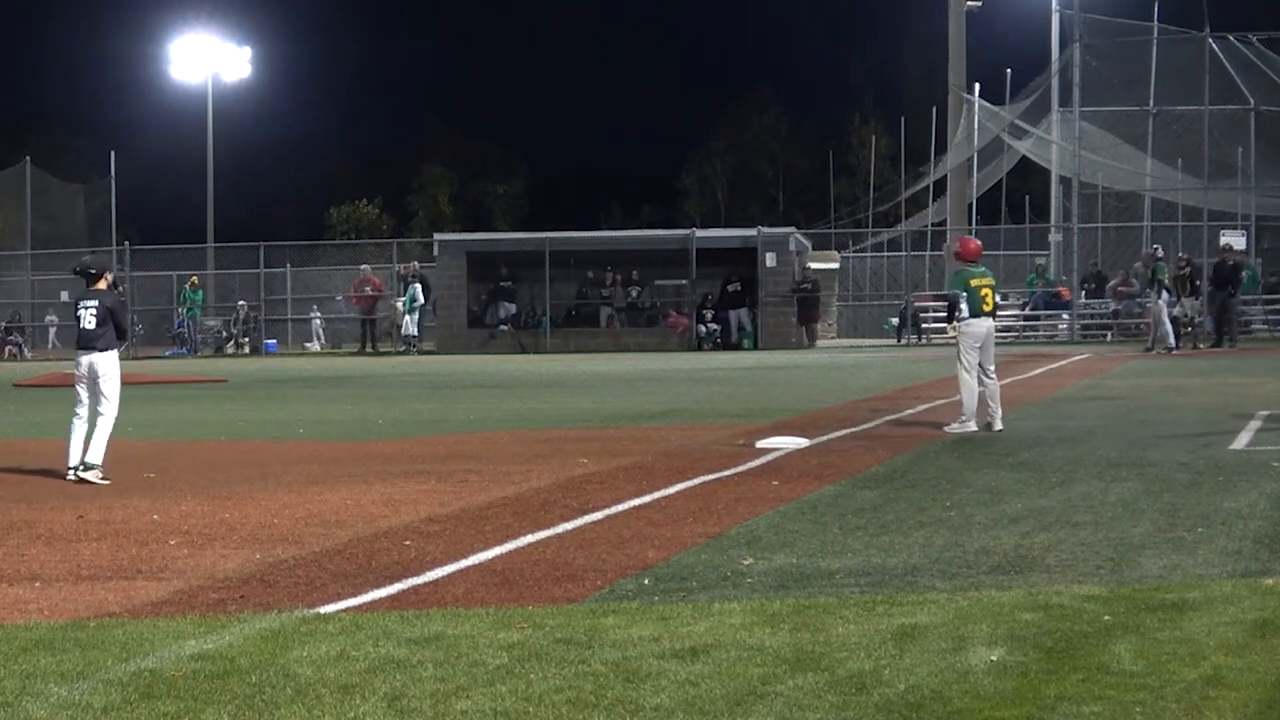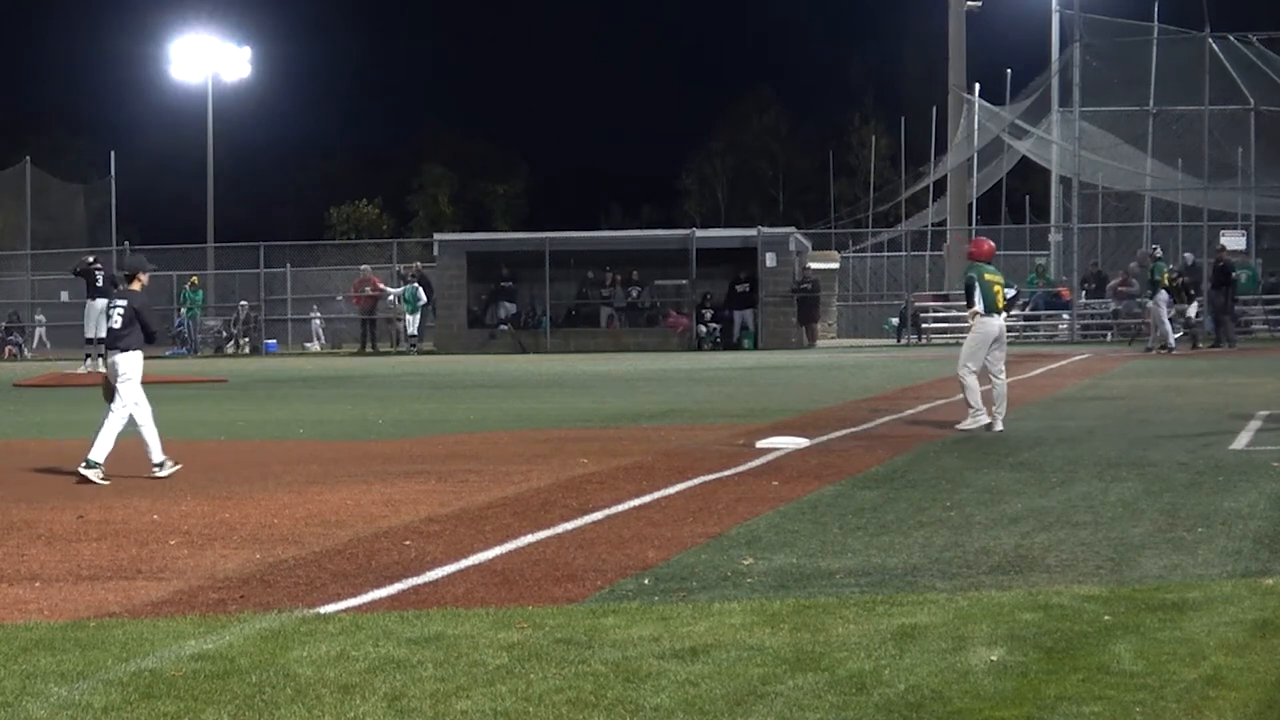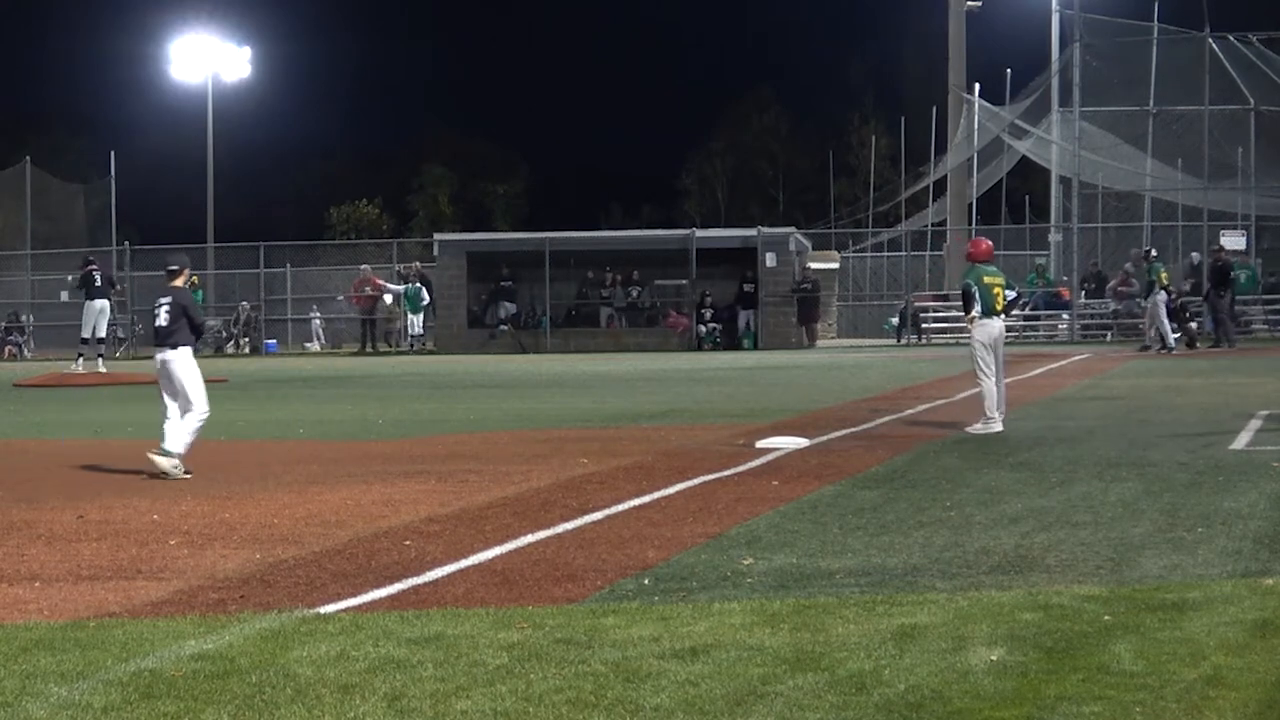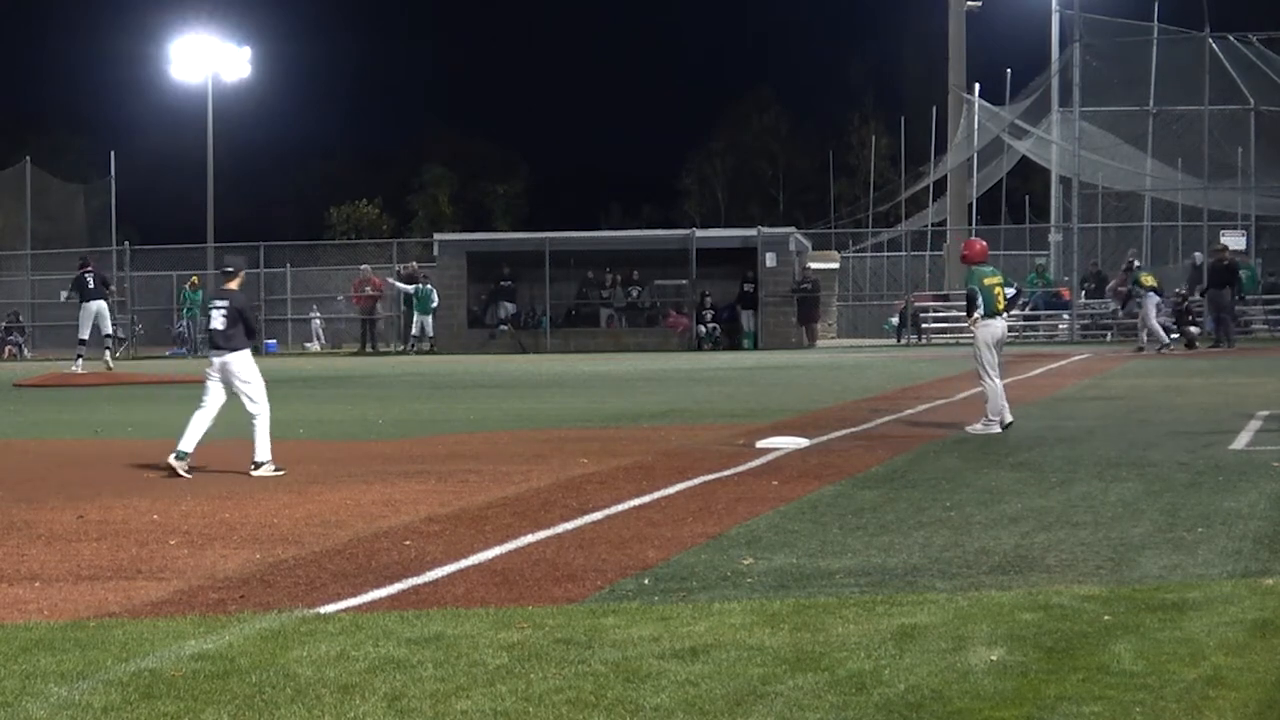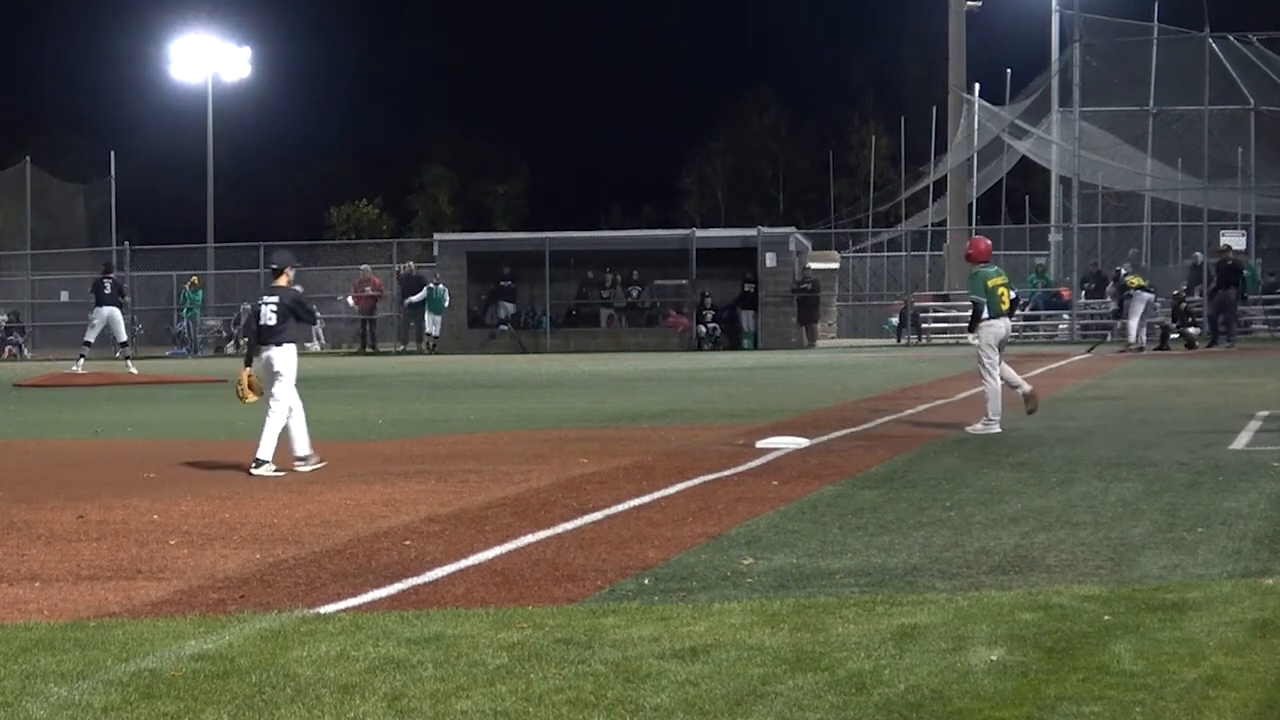
dt=0.4s
person 1, frame 1
left shoulder: (80, 300)
right shoulder: (111, 298)
left elbow: (83, 328)
right elbow: (124, 332)
left hip: (82, 357)
right hip: (105, 358)
left knee: (81, 414)
right knee: (107, 413)
left ankle: (73, 467)
right ankle: (91, 466)
person 1, frame 2
left shoulder: (115, 299)
right shoulder: (139, 300)
left elbow: (115, 332)
right elbow: (151, 335)
left wrist: (109, 373)
right wrist: (142, 339)
left hip: (113, 356)
right hip: (130, 358)
left knee: (143, 410)
right knee: (118, 413)
left ankle: (158, 462)
right ankle: (92, 463)
person 1, frame 3
left shoulder: (159, 299)
right shoulder: (184, 295)
left elbow: (160, 332)
right elbow: (199, 327)
right wrist: (191, 339)
left hip: (160, 355)
right hip: (181, 355)
left knee: (173, 412)
right knee: (200, 409)
left ankle: (171, 464)
right ankle: (168, 453)
person 1, frame 4
left shoulder: (213, 300)
right shoulder: (240, 300)
left elbow: (212, 331)
right elbow: (253, 333)
left hip: (216, 358)
right hip: (238, 358)
left knee: (207, 409)
right knee: (260, 410)
left ankle: (181, 454)
right ankle: (262, 462)
person 1, frame 5
left shoulder: (262, 297)
right shoulder: (291, 295)
left elbow: (252, 332)
right elbow: (312, 318)
left wrist: (248, 364)
left hip: (265, 354)
right hip: (284, 353)
left knee: (293, 405)
right knee: (278, 407)
left ankle: (304, 456)
right ankle: (261, 461)
person 2, frame 1
left shoulder: (961, 274)
right shoulder: (988, 274)
left elbow: (954, 299)
right elbow: (995, 303)
left wrist: (951, 321)
left hip: (970, 326)
right hip: (988, 324)
left knee: (967, 375)
right knee: (989, 373)
left ankle: (968, 421)
right ankle: (996, 419)
person 2, frame 2
left shoulder: (975, 269)
right shoulder: (998, 274)
left elbow: (970, 282)
right elbow: (1013, 293)
left wrist: (971, 307)
right wrist: (1003, 311)
left hip: (983, 323)
right hip: (999, 324)
left knee: (966, 369)
right knee: (998, 373)
left ankle: (978, 413)
right ankle: (997, 419)
person 2, frame 3
left shoulder: (974, 271)
right shoulder: (999, 274)
left elbow: (967, 289)
right elbow: (1015, 294)
left wrist: (968, 312)
right wrist: (1004, 312)
left hip: (982, 326)
right hip: (998, 325)
left knee: (985, 375)
right knee: (998, 375)
left ankle: (991, 421)
right ankle: (997, 419)
person 2, frame 4
left shoulder: (974, 274)
right shoulder: (996, 272)
left elbow: (972, 294)
right elbow: (1015, 291)
left wrist: (970, 315)
right wrist: (1005, 311)
left hip: (985, 327)
right hip: (1000, 324)
left knee: (989, 376)
right knee: (995, 374)
left ankle: (992, 422)
right ankle: (1004, 415)
person 2, frame 5
left shoulder: (977, 276)
right shoulder: (1000, 272)
left elbow: (978, 307)
right elbow: (1014, 298)
left wrist: (971, 329)
left hip: (988, 327)
right hip: (1005, 324)
left knee: (990, 374)
right knee: (996, 365)
left ankle: (991, 422)
right ankle: (1025, 389)
